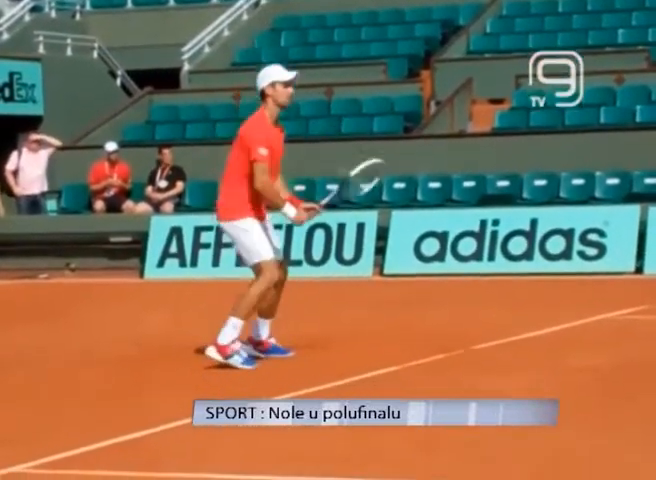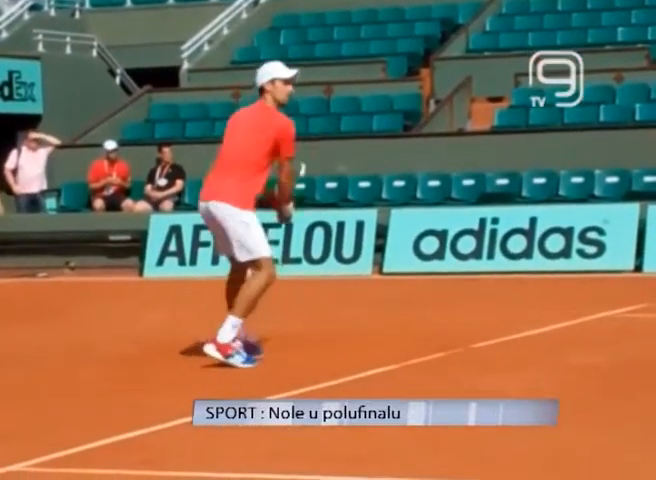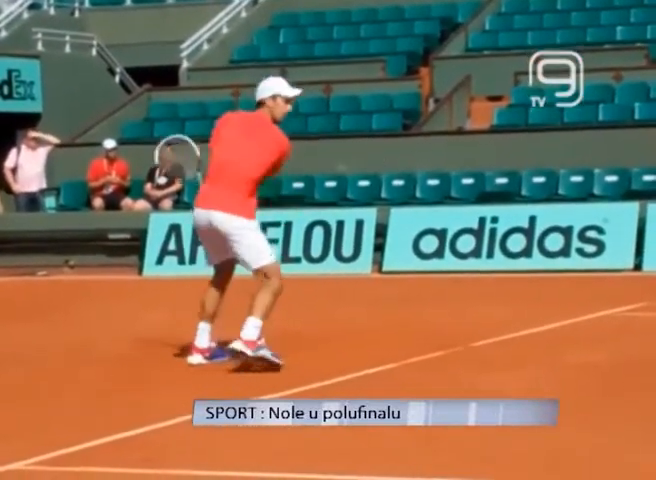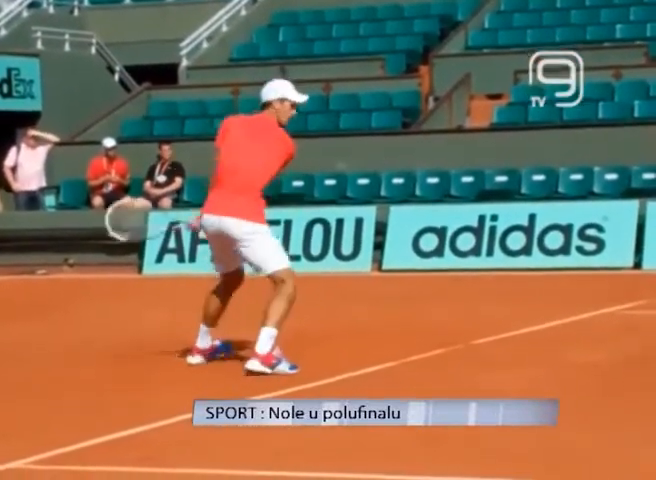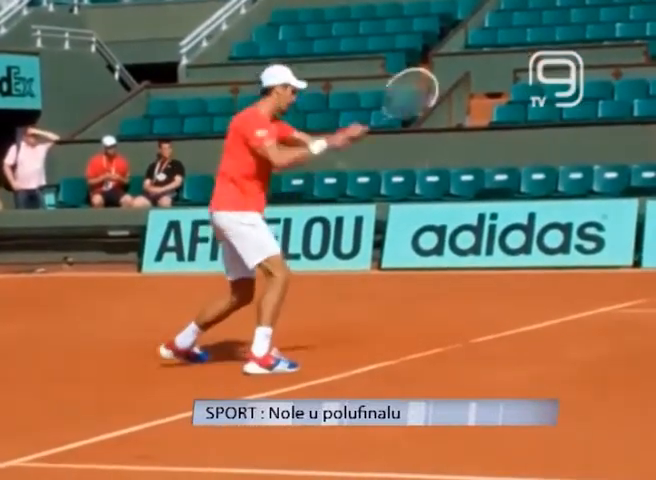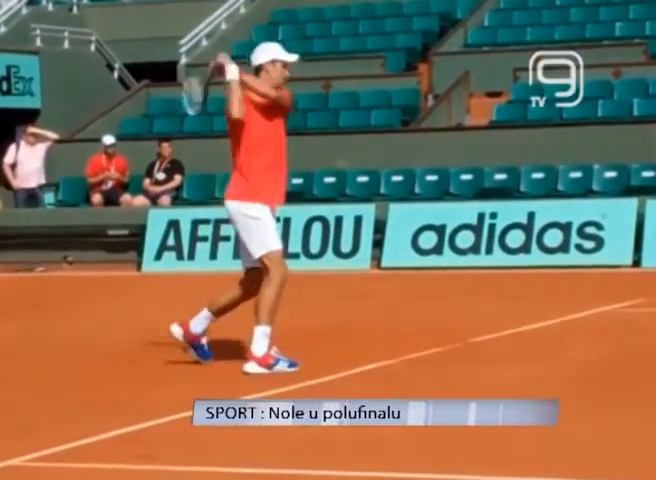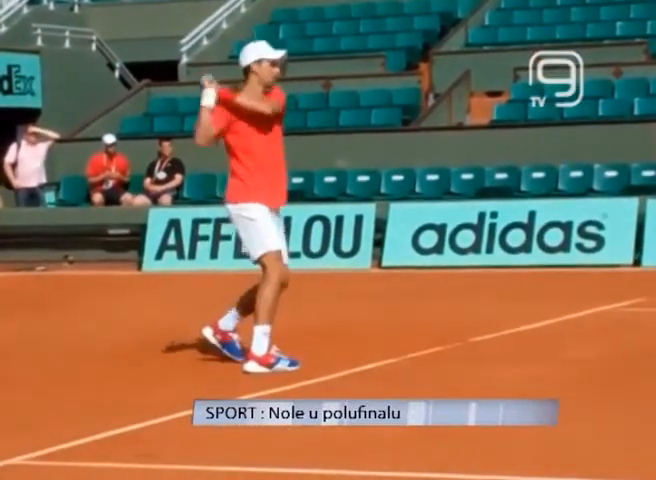
dt=0.2s
person 1, frame 1
left shoulder: (273, 130)
right shoulder: (259, 130)
left elbow: (273, 179)
right elbow: (260, 182)
left wrist: (297, 202)
right wrist: (289, 209)
left hip: (251, 213)
right hip: (239, 214)
left knee: (278, 272)
right knee: (270, 273)
left ankle: (260, 339)
right ankle: (225, 342)
person 1, frame 2
left shoulder: (240, 117)
right shoulder: (284, 125)
right elbow: (285, 178)
left wrist: (272, 200)
right wrist: (286, 206)
left hip: (209, 199)
right hip: (233, 203)
left knee: (241, 266)
right knee: (265, 271)
left ankle: (232, 337)
right ankle: (225, 340)
person 1, frame 3
left shoulder: (227, 120)
right shoulder: (282, 142)
left hip: (204, 209)
right hip: (236, 214)
left knee: (223, 272)
right knee: (273, 279)
left ankle: (201, 345)
right ankle: (250, 339)
person 1, frame 4
left shoulder: (230, 124)
right shoulder: (286, 143)
left hip: (217, 214)
right hip: (244, 217)
left knee: (230, 280)
right knee: (287, 285)
left ankle: (203, 345)
right ankle: (264, 353)
person 1, frame 5
left shoulder: (276, 121)
right shoulder: (249, 119)
left elbow: (302, 140)
right elbow: (277, 160)
left wrist: (337, 138)
right wrist: (319, 146)
left hip: (235, 212)
right hip: (234, 211)
left knee: (241, 292)
right knee: (278, 277)
left ankle: (181, 343)
right ankle: (260, 355)
person 1, frame 6
left shoulder: (280, 97)
right shoulder: (235, 98)
left elbow: (273, 97)
right elbow: (237, 113)
left wrist: (238, 73)
right wrist: (232, 76)
left hip: (264, 203)
right hip: (247, 201)
left knee: (254, 281)
right knee: (277, 272)
left ankle: (193, 329)
right ankle: (259, 354)
person 1, frame 7
left shoulder: (276, 95)
right shoulder: (222, 104)
left elbow: (265, 109)
right elbow: (201, 139)
left wrist: (230, 97)
right wrist: (209, 98)
left hip: (272, 204)
right hip: (247, 202)
left knee: (280, 278)
right knee: (274, 273)
left ankle: (223, 329)
right ankle: (261, 353)
